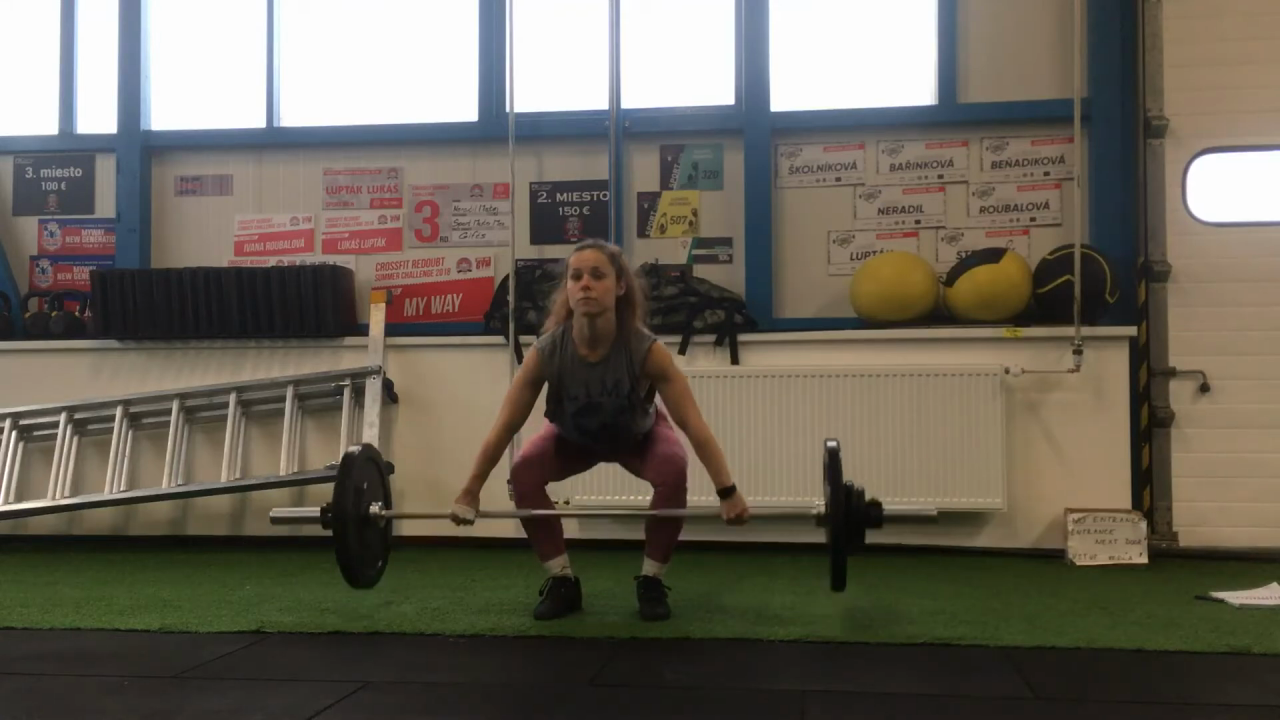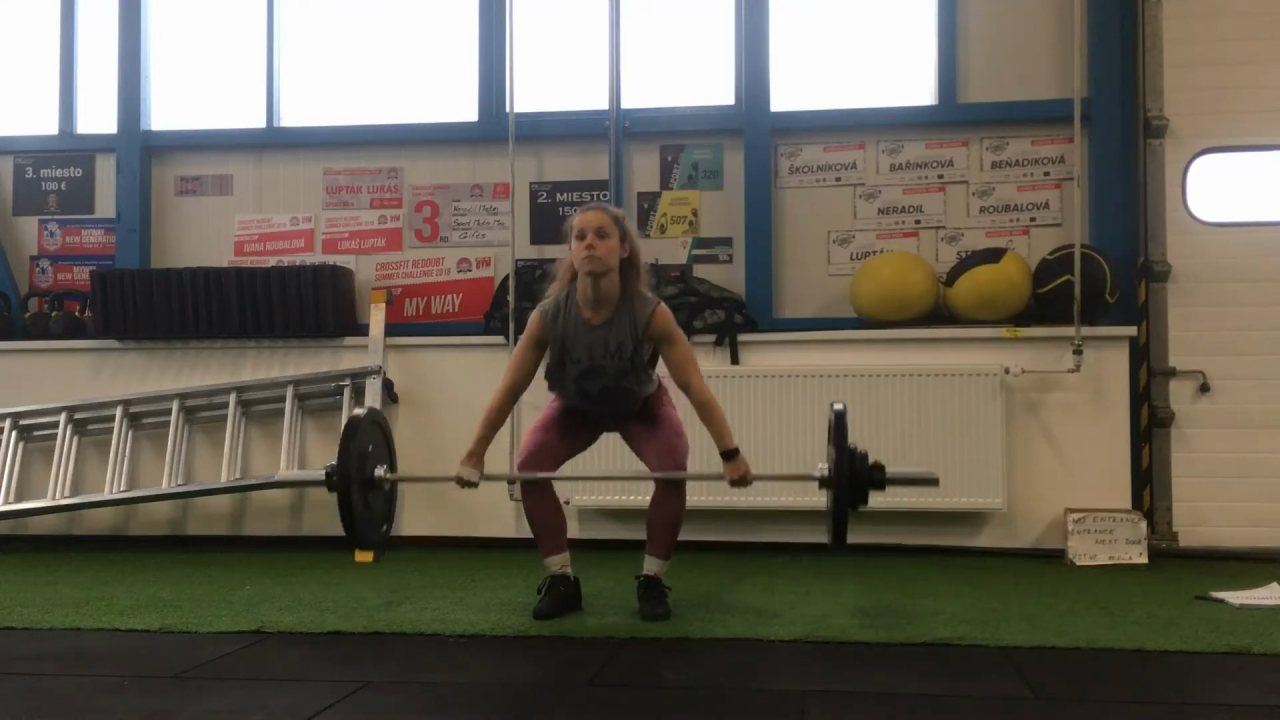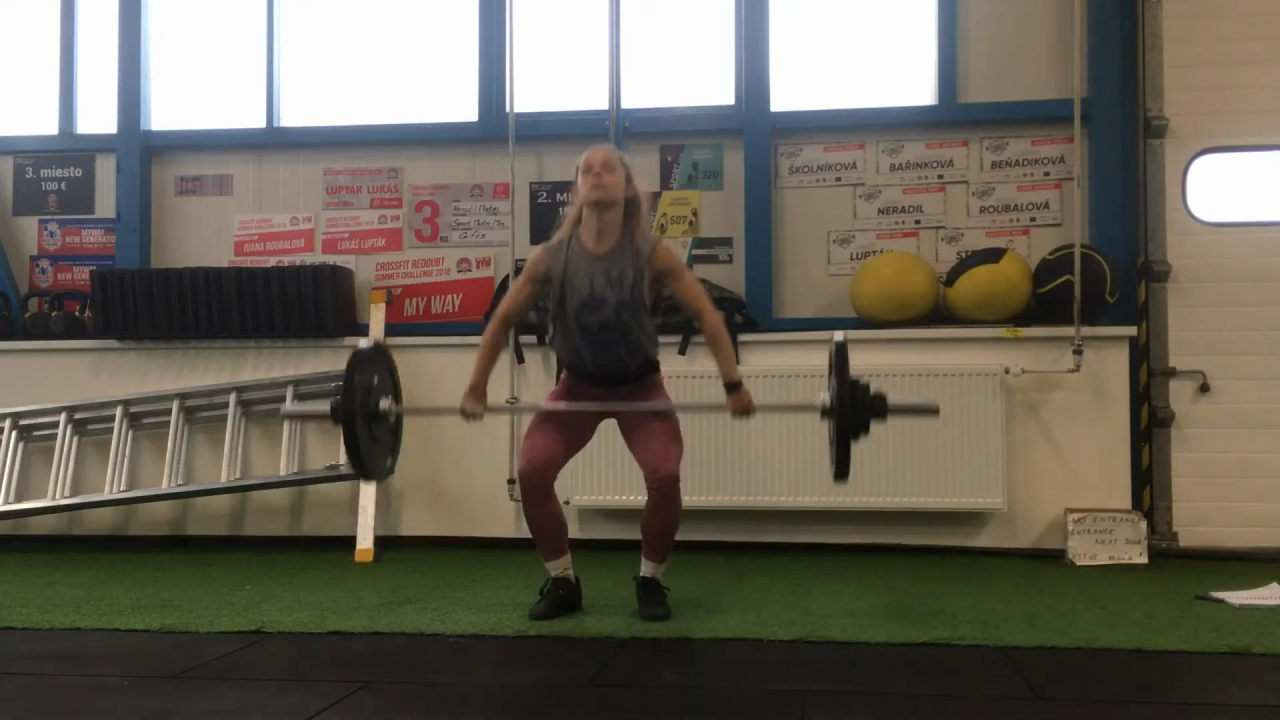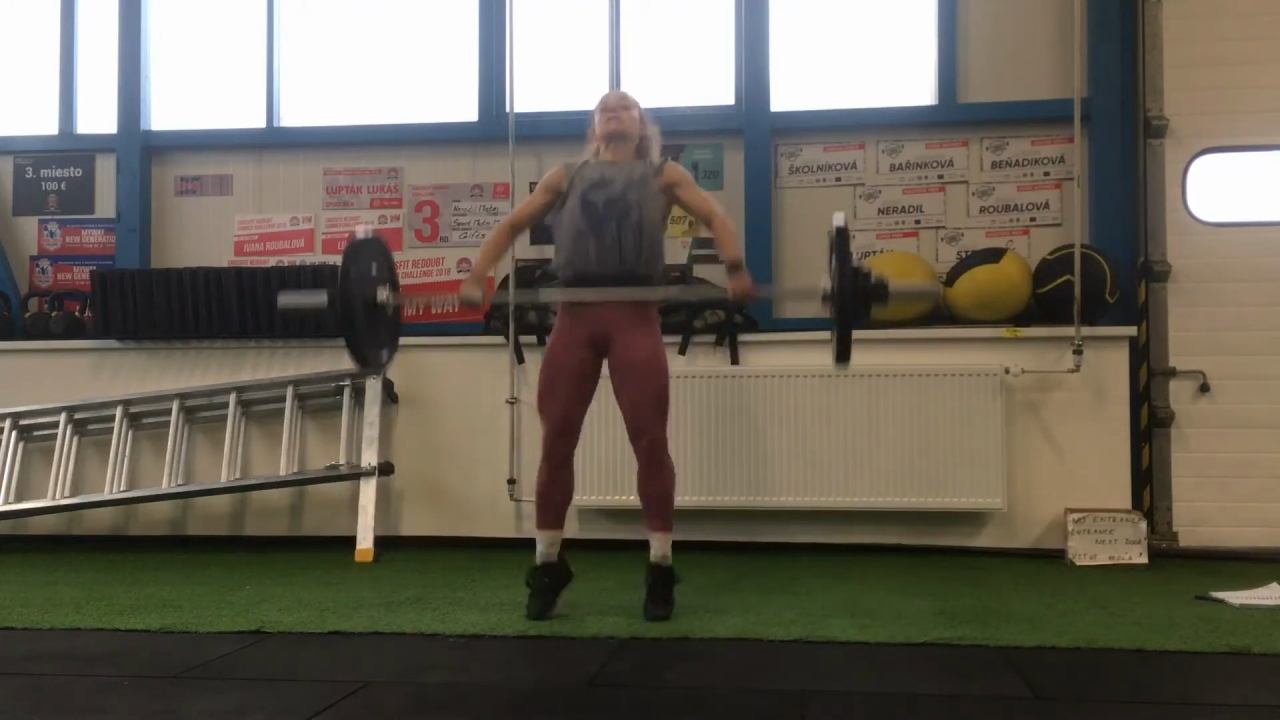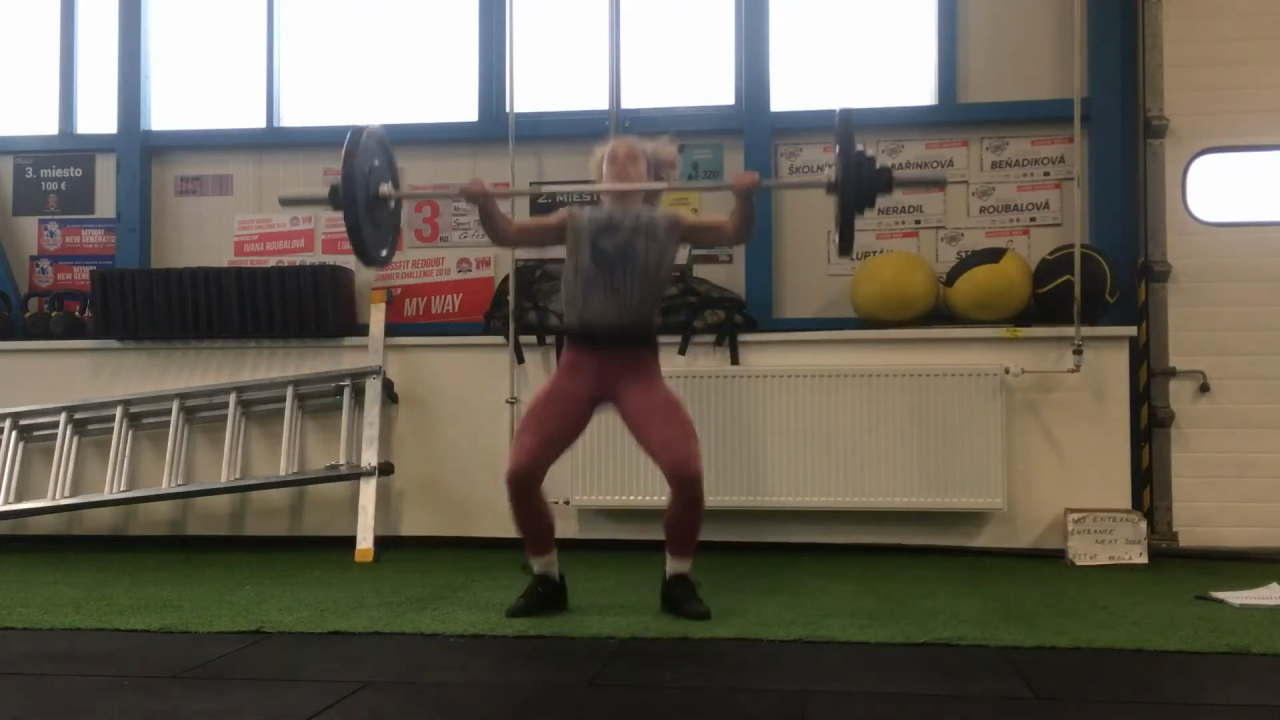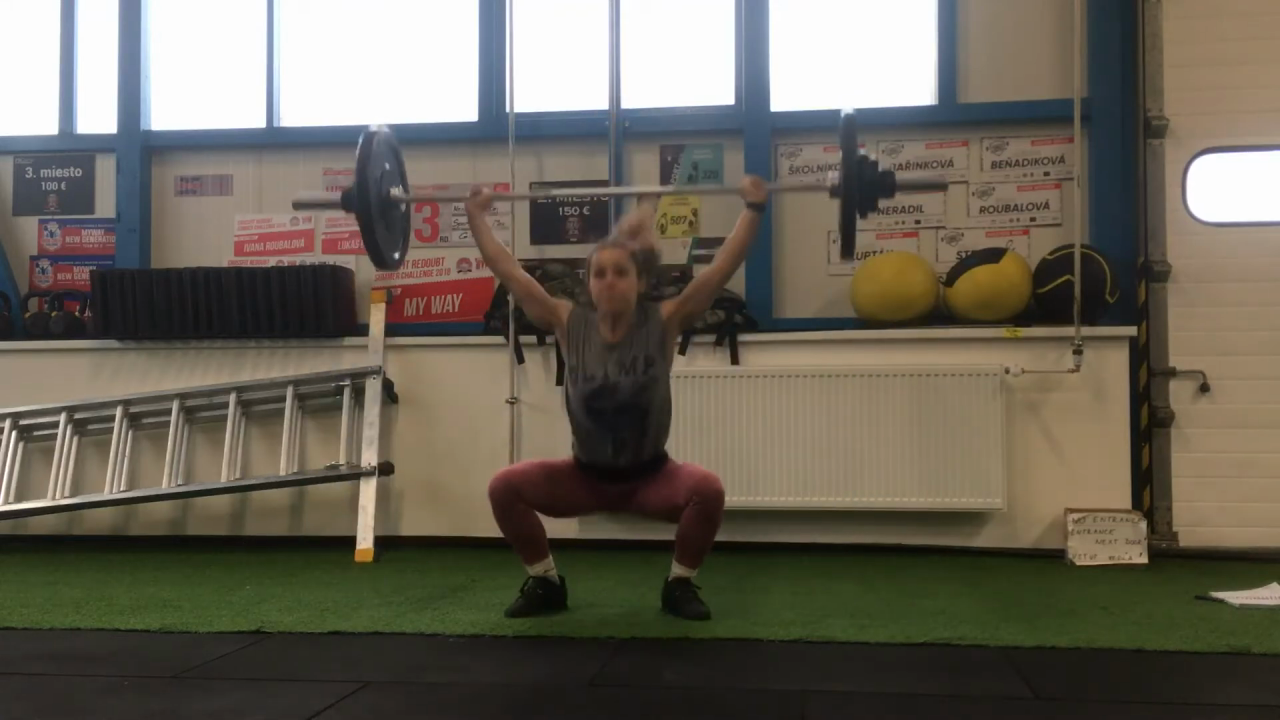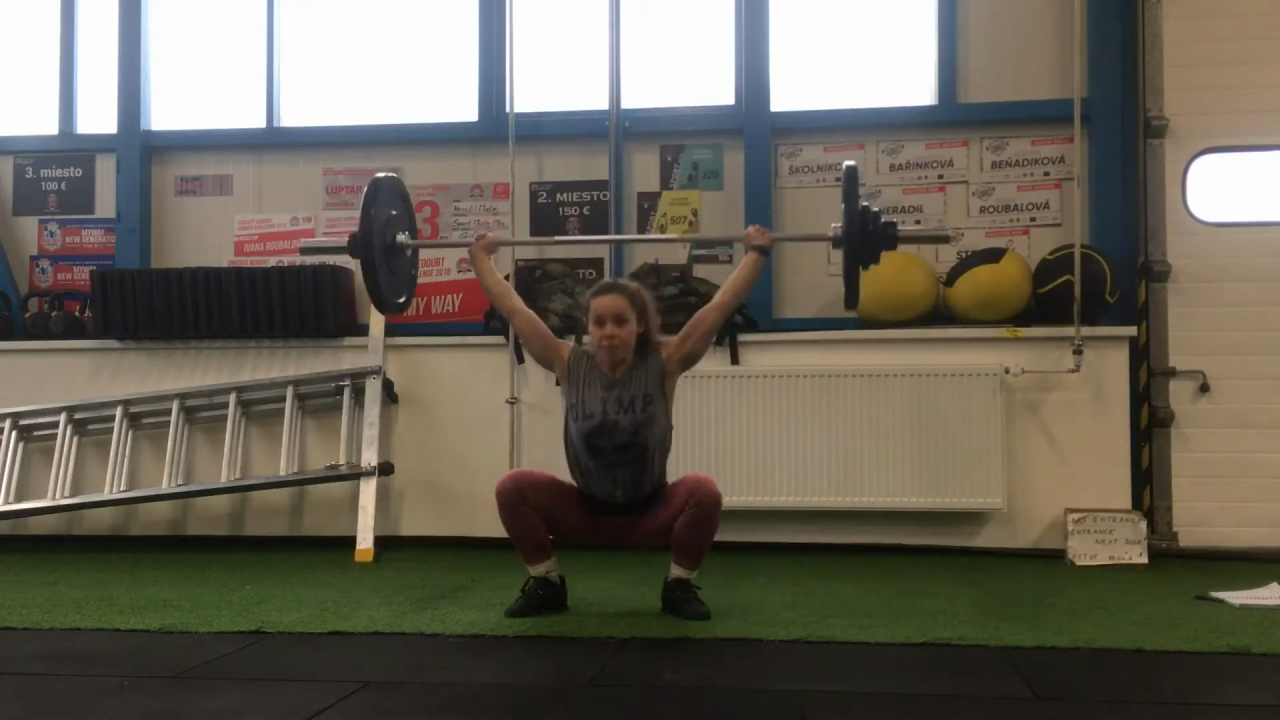
dt=0.2s
person 1, frame 1
left shoulder: (646, 350)
right shoulder: (546, 351)
left elbow: (692, 423)
right elbow: (506, 425)
left wrist: (728, 493)
right wrist: (471, 492)
left hip: (637, 435)
right hip: (574, 436)
left knee: (672, 472)
right knee: (524, 473)
left ankle: (651, 582)
right ankle: (562, 581)
person 1, frame 2
left shoulder: (649, 312)
right shoulder: (549, 314)
left elbow: (694, 385)
right elbow: (511, 387)
left wrist: (730, 454)
right wrist: (476, 453)
left hip: (641, 405)
right hip: (577, 405)
left knee: (672, 469)
right knee: (530, 466)
left ankle: (652, 581)
right ankle: (561, 580)
person 1, frame 3
left shoulder: (650, 252)
right shoulder: (552, 254)
left elbow: (705, 315)
right elbow: (504, 319)
left wrist: (732, 383)
right wrist: (477, 387)
left hip: (638, 383)
right hip: (578, 382)
left knee: (664, 473)
right knee: (532, 469)
left ankle: (650, 582)
right ankle: (562, 582)
person 1, frame 4
left shoulder: (662, 174)
right shoulder: (567, 176)
left elbow: (714, 216)
right elbow: (513, 222)
left wrist: (734, 267)
right wrist: (479, 272)
left hip: (635, 315)
right hip: (575, 314)
left knee: (650, 442)
right knee: (558, 441)
left ankle: (659, 567)
right ankle: (548, 563)
person 1, frame 5
left shoulder: (664, 222)
right shoulder: (577, 220)
left elbow: (735, 233)
right elbow: (506, 234)
left wrist: (745, 198)
right wrist: (483, 203)
left hip: (638, 364)
right hip: (579, 360)
left knee: (686, 472)
right knee: (522, 471)
left ankle: (677, 579)
right ankle: (547, 578)
person 1, frame 6
left shoulder: (663, 325)
right shoulder: (569, 326)
left elbow: (721, 269)
right elbow: (509, 272)
left wrist: (753, 208)
right wrist: (477, 216)
left hip: (648, 476)
right hip: (586, 476)
left knee: (708, 491)
right knee: (505, 488)
left ankle: (679, 584)
right ankle: (545, 581)
person 1, frame 7
left shoulder: (663, 364)
right shoulder: (569, 364)
left elbow: (718, 308)
right elbow: (514, 309)
left wrist: (757, 252)
right wrist: (480, 257)
left hip: (650, 512)
right hip: (586, 511)
left knee: (704, 492)
right knee: (511, 487)
left ankle: (679, 585)
right ankle: (546, 582)
